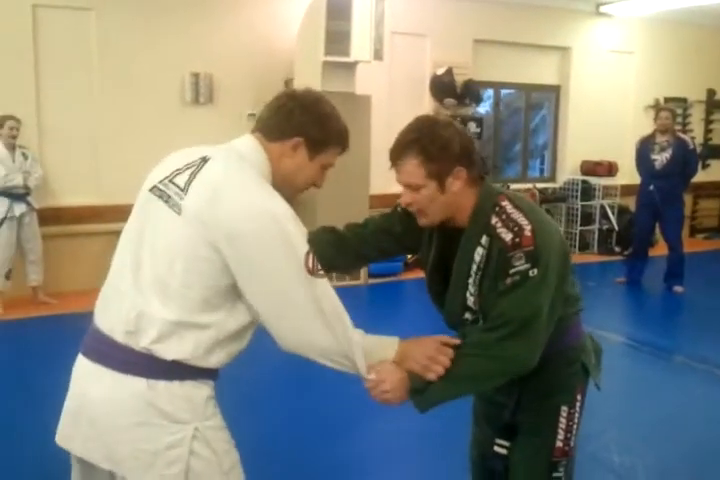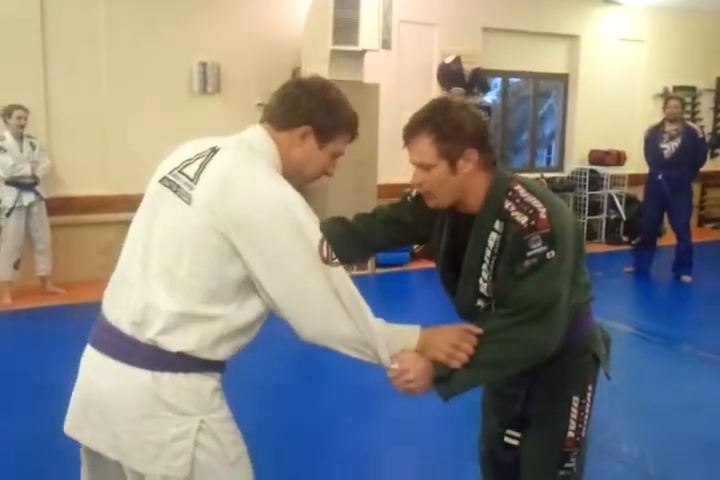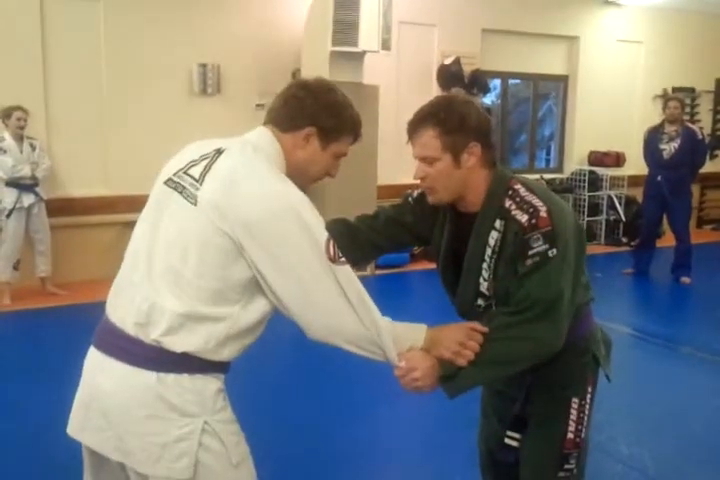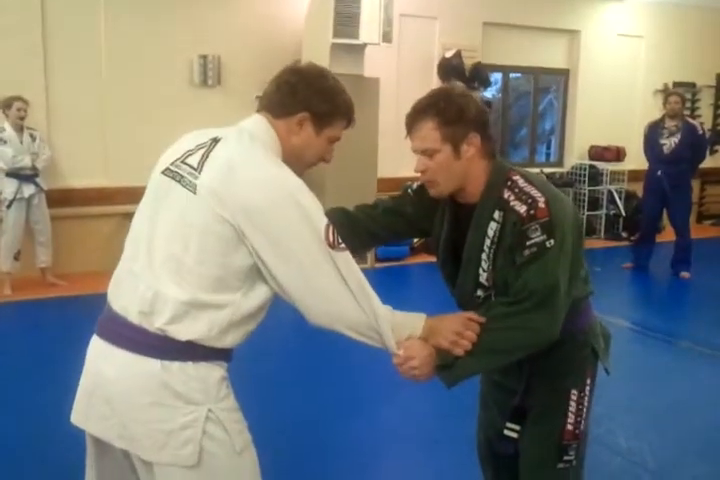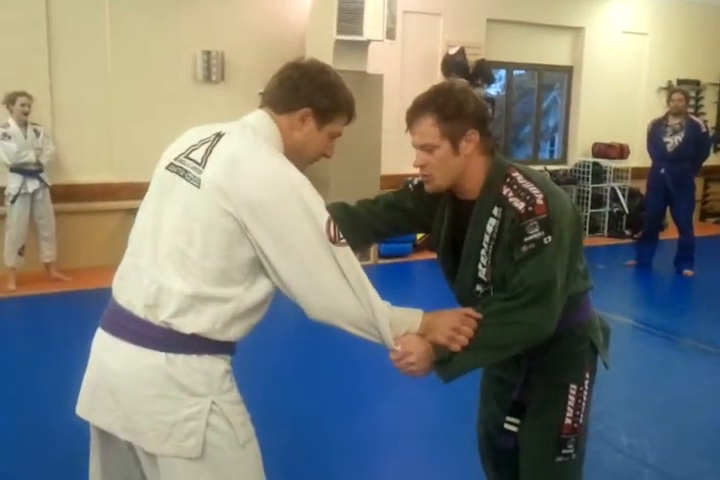
dt=0.3s
person 1, frame 1
left shoulder: (183, 162)
right shoulder: (258, 209)
right elbow: (308, 327)
right wrist: (397, 353)
left hip: (95, 375)
right hip: (159, 402)
person 1, frame 2
left shoulder: (194, 153)
right shoulder: (266, 198)
right elbow: (325, 314)
right wrist: (419, 341)
left hip: (105, 367)
right hip: (164, 394)
person 1, frame 3
left shoulder: (198, 155)
right shoulder: (272, 198)
right elbow: (332, 311)
right wrist: (425, 340)
left hip: (108, 367)
right hip: (168, 394)
person 1, frame 4
left shoulder: (192, 146)
right shoulder: (268, 184)
right elbow: (331, 294)
right wrist: (421, 329)
left hip: (111, 356)
right hip: (173, 383)
person 1, frame 5
left shoulder: (195, 140)
right shoulder: (272, 178)
right elbow: (331, 290)
right wrist: (419, 324)
left hip: (116, 348)
right hip: (177, 376)
person 2, frame 1
left shoulder: (525, 237)
right shoulder: (427, 213)
left elbow: (512, 347)
right elbow: (358, 241)
left wrist: (415, 380)
left hip: (550, 367)
right hip: (498, 363)
person 2, frame 2
left shoulder: (538, 222)
right shoulder: (435, 203)
left elbow: (535, 331)
right elbow: (369, 231)
left wrist: (439, 367)
left hip: (561, 359)
right hip: (505, 354)
person 2, frame 3
left shoulder: (539, 220)
right shoulder: (437, 202)
left elbow: (539, 329)
right elbow: (372, 233)
left wrist: (445, 366)
left hip: (561, 359)
right hip: (505, 354)
person 2, frame 4
left shoulder: (536, 211)
right shoulder: (437, 194)
left elbow: (536, 319)
right elbow: (373, 222)
left wrist: (443, 354)
left hip: (560, 352)
right hip: (506, 348)
person 2, frame 5
left shoulder: (536, 206)
right shoulder: (437, 190)
left elbow: (532, 313)
right elbow: (372, 217)
left wrist: (440, 349)
left hip: (559, 346)
right hip: (505, 344)
person 3, frame 1
left shoulder: (25, 153)
left elbow: (37, 174)
left wrist: (27, 186)
right wrist: (23, 179)
left hip: (25, 205)
left knee: (34, 249)
left ankle: (38, 292)
person 3, frame 2
left shoulder: (33, 142)
left elbow: (45, 164)
left wrist: (35, 175)
right wrist: (31, 169)
left hip: (34, 194)
left knee: (43, 239)
left ankle: (47, 282)
person 3, frame 3
left shoulder: (33, 143)
left elbow: (45, 165)
left wrist: (34, 176)
right wrist: (30, 170)
left hip: (34, 195)
left knee: (43, 240)
left ankle: (46, 283)
person 3, frame 4
left shoulder: (34, 134)
left elbow: (46, 155)
left wrist: (34, 166)
right wrist: (31, 160)
left hip: (34, 186)
left knee: (43, 230)
left ankle: (47, 273)
person 3, frame 5
left shoulder: (38, 130)
left elbow: (50, 151)
left wrist: (39, 161)
right wrist: (34, 156)
left hip: (38, 181)
right hip: (18, 183)
left knee: (47, 225)
left ankle: (51, 268)
person 4, frame 1
left shoulder: (684, 142)
right shoulder: (643, 142)
left elbow: (691, 167)
left wrist: (676, 186)
right wrist: (649, 182)
left hip: (671, 198)
right hip: (647, 195)
left knee: (673, 240)
right knee: (640, 237)
left ankle: (674, 280)
right ankle: (632, 275)
person 4, frame 2
left shoulder: (693, 132)
right shoulder: (652, 131)
left elbow: (700, 156)
left wrist: (686, 175)
right wrist: (658, 171)
left hip: (679, 187)
right hip: (655, 184)
left knee: (682, 229)
right knee: (648, 226)
left ankle: (683, 270)
right ankle: (640, 265)
person 4, frame 3
left shoulder: (692, 133)
right shoulder: (652, 132)
left elbow: (700, 157)
left wrist: (685, 176)
right wrist: (657, 172)
left hip: (679, 188)
right hip: (655, 185)
left knee: (681, 230)
right knee: (648, 227)
left ankle: (682, 271)
right ankle: (640, 266)
person 4, frame 4
left shoulder: (693, 128)
right shoulder: (652, 127)
left elbow: (700, 152)
left wrist: (686, 171)
right wrist: (657, 167)
left hip: (679, 183)
right hip: (655, 180)
left knee: (681, 225)
right knee: (648, 222)
left ankle: (682, 266)
right ankle: (639, 260)
person 4, frame 5
left shoulder: (696, 125)
right shoulder: (656, 125)
left elbow: (704, 150)
left wrist: (689, 169)
right wrist: (661, 165)
left hip: (682, 181)
right hip: (658, 177)
left knee: (684, 223)
right knee: (651, 220)
left ankle: (685, 264)
right ankle: (642, 258)
